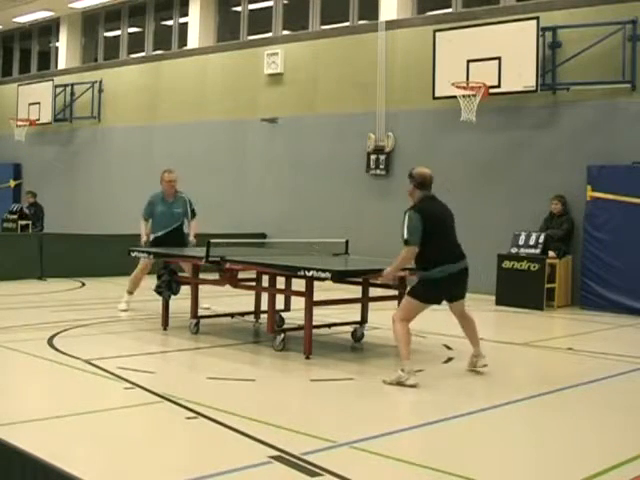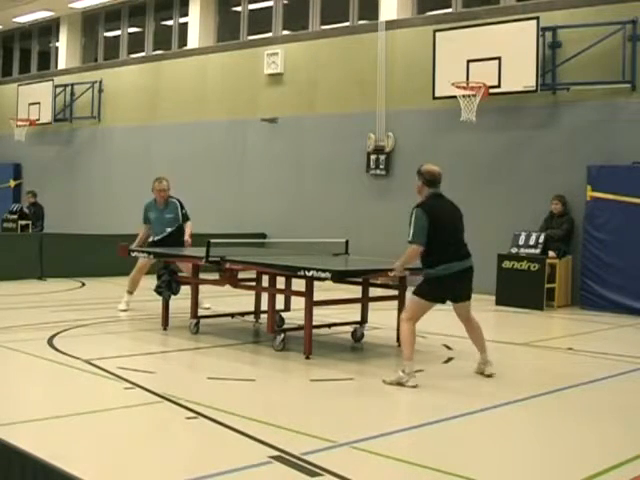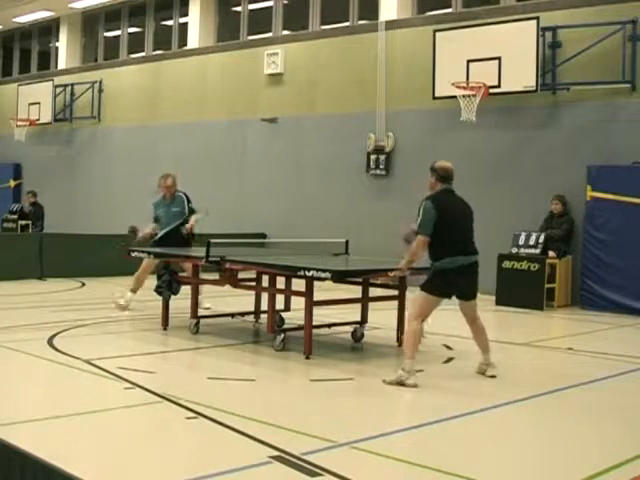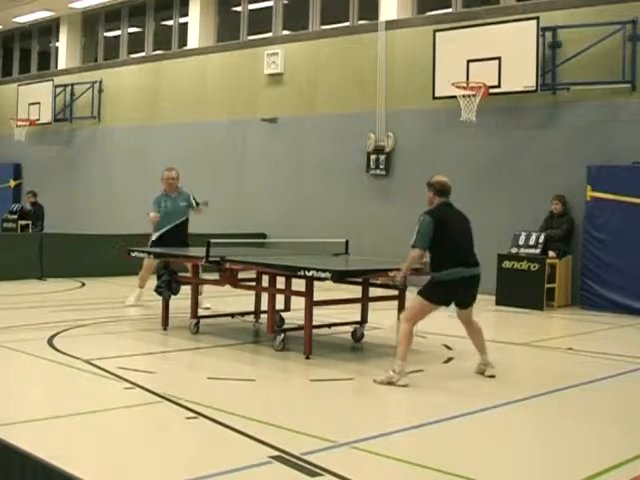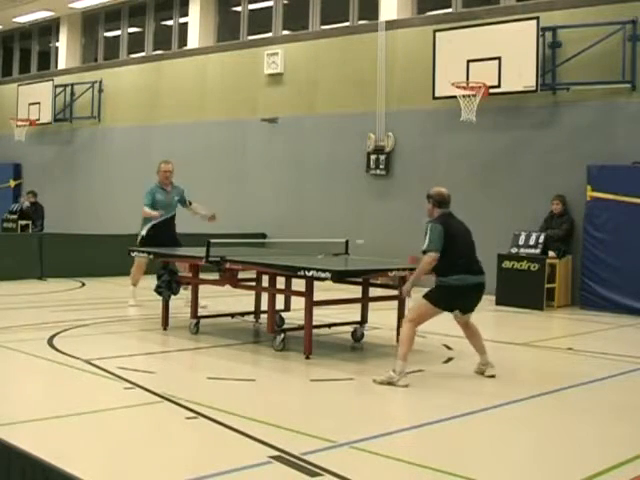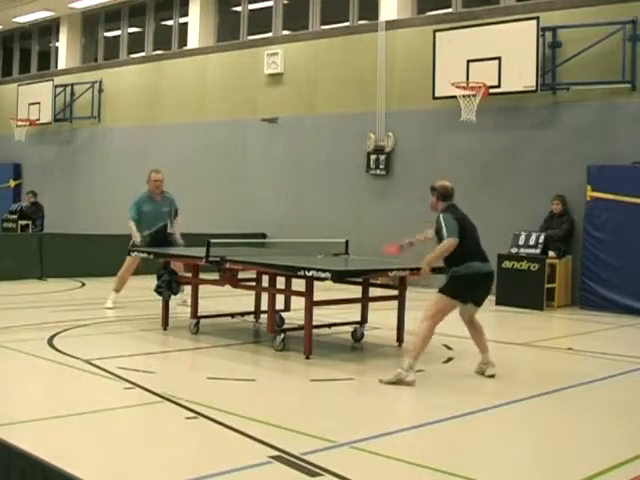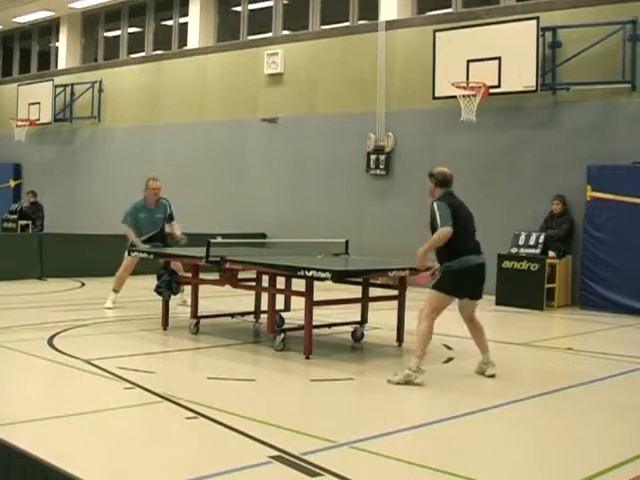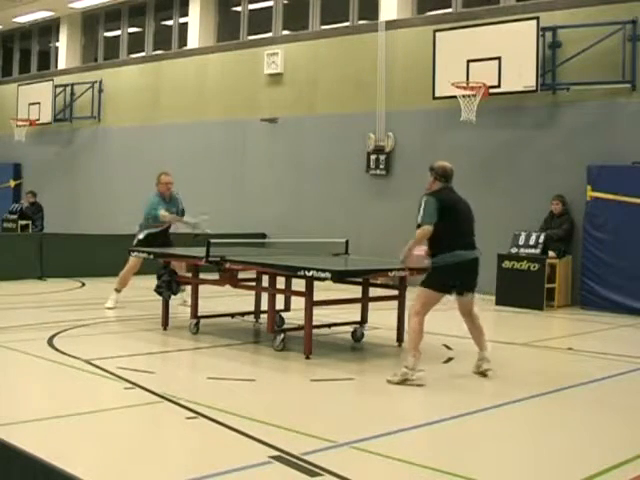
dt=0.2s
person 1, frame 1
left shoulder: (415, 212)
right shoulder: (443, 208)
left elbow: (411, 250)
left wrist: (391, 269)
left hip: (434, 276)
right hip: (458, 270)
left knee: (400, 319)
right knee: (460, 312)
left ankle: (406, 372)
right ankle: (478, 355)
person 1, frame 2
left shoulder: (422, 209)
right shoulder: (453, 207)
left elbow: (417, 248)
left wrist: (399, 265)
left hip: (439, 275)
right hip: (463, 269)
left knee: (407, 319)
right knee: (466, 317)
left ankle: (407, 373)
right ankle: (485, 362)
person 1, frame 3
left shoulder: (431, 202)
right shoulder: (464, 205)
left elbow: (421, 239)
left wrist: (406, 260)
right wrist: (426, 247)
left hip: (445, 270)
right hip: (469, 266)
left knee: (415, 317)
right knee: (472, 316)
left ankle: (407, 371)
right ankle: (487, 363)
person 1, frame 4
left shoulder: (430, 216)
right shoulder: (462, 217)
left elbow: (417, 253)
left wrist: (402, 271)
right wrist: (435, 260)
left hip: (446, 280)
right hip: (472, 277)
left knee: (407, 318)
right knee: (467, 319)
left ankle: (398, 372)
right ankle: (486, 363)
person 1, frame 5
left shoulder: (436, 224)
right shoulder: (459, 225)
left elbow: (432, 257)
left wrist: (411, 281)
right wrist: (429, 270)
left hip: (453, 285)
right hip: (477, 284)
left knee: (410, 320)
right knee: (463, 321)
left ankle: (398, 372)
right ankle: (486, 364)
person 1, frame 6
left shoulder: (445, 215)
right shoulder: (458, 215)
left elbow: (451, 242)
right elbow: (436, 233)
left wrist: (429, 260)
right wrist: (414, 240)
left hip: (466, 275)
right hip: (484, 274)
left knee: (429, 318)
right knee: (468, 317)
left ankle: (406, 369)
right ankle: (487, 363)
person 1, frame 7
left shoulder: (440, 203)
right shoulder: (460, 205)
left elbow: (445, 231)
left wrist: (423, 250)
right wrist: (441, 265)
left hip: (457, 268)
right hip: (476, 266)
left knee: (426, 315)
right knee: (468, 316)
left ankle: (414, 370)
right ankle: (487, 363)
person 1, frame 8
left shoulder: (432, 198)
right shoulder: (462, 201)
left elbow: (426, 229)
left wrist: (408, 249)
left hip: (447, 264)
right hip: (470, 261)
left knee: (416, 312)
right knee: (467, 312)
left ankle: (410, 368)
right ankle: (483, 359)
person 2, frame 1
left shoulder: (183, 199)
right shoulder: (153, 200)
left elbow: (192, 219)
right elbow: (145, 220)
left wrist: (191, 236)
right wrist: (144, 236)
left hip: (177, 241)
right hip: (157, 240)
left knee: (192, 269)
right knee: (142, 269)
right ankle: (126, 299)
person 2, frame 2
left shoulder: (176, 203)
right shoulder: (148, 207)
left elbow: (187, 222)
right elbow: (147, 226)
left wrist: (187, 235)
right wrist: (137, 242)
left hip: (176, 243)
right hip: (156, 243)
left knee: (191, 270)
right knee: (139, 268)
right ankle: (126, 300)
person 2, frame 3
left shoulder: (182, 198)
right shoulder: (158, 204)
left elbow: (194, 216)
right elbow: (156, 225)
left wrist: (190, 224)
right wrist: (144, 233)
left hip: (182, 242)
right hip: (163, 241)
right knee: (145, 267)
right ankle: (127, 299)
person 2, frame 4
left shoulder: (185, 195)
right shoulder: (159, 199)
left elbow: (196, 209)
right elbow: (151, 218)
left wrist: (201, 207)
right wrist: (154, 217)
left hip: (180, 240)
right hip: (161, 239)
right knee: (147, 268)
right ankle: (137, 295)
person 2, frame 5
left shoulder: (178, 191)
right shoulder: (152, 191)
left elbow: (190, 206)
right elbow: (144, 211)
left wrist: (206, 215)
right wrist: (155, 214)
left hip: (169, 234)
right hip: (150, 233)
left knee: (183, 264)
right knee: (139, 264)
right ankle: (133, 294)
person 2, frame 6
left shoulder: (169, 199)
right shoulder: (140, 200)
left elbow: (174, 219)
right elbow: (132, 222)
left wrist: (177, 236)
right wrist: (136, 236)
left hip: (162, 240)
right hip: (142, 239)
left knee: (178, 267)
right knee: (128, 267)
left ankle: (182, 296)
right ankle: (112, 298)
person 2, frame 7
left shoulder: (165, 204)
right shoulder: (136, 206)
left elbow: (172, 222)
right elbow: (129, 228)
left wrist: (178, 233)
right wrist: (140, 245)
left hip: (159, 241)
right hip: (139, 241)
left knee: (178, 267)
right knee: (126, 266)
left ankle: (182, 297)
right ankle: (112, 298)
person 2, frame 8
left shoulder: (176, 199)
right shoulder: (155, 200)
left elbow: (181, 216)
right elbow: (164, 216)
right wrist: (175, 218)
left hip: (163, 238)
right hip: (145, 237)
left knee: (180, 265)
right knee: (132, 267)
left ankle: (183, 296)
right ankle: (114, 297)
